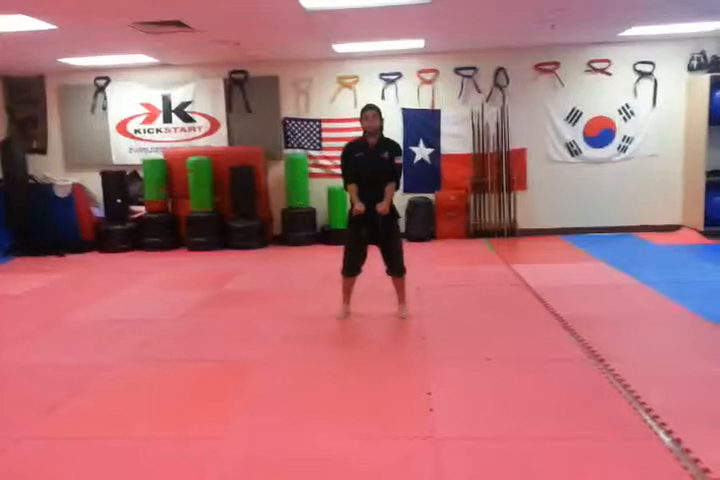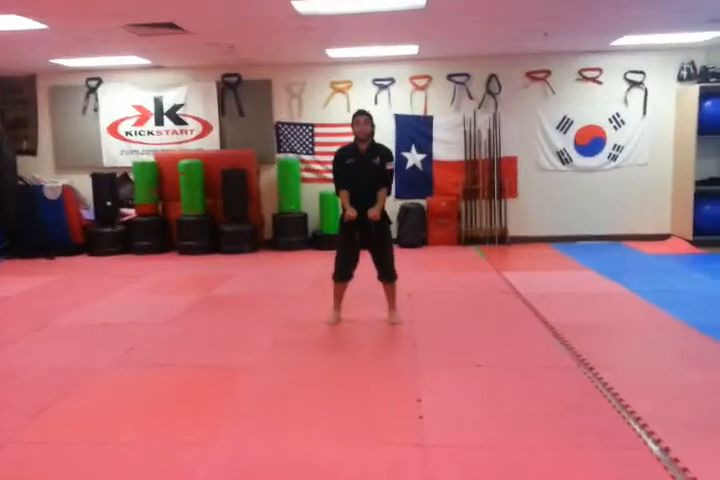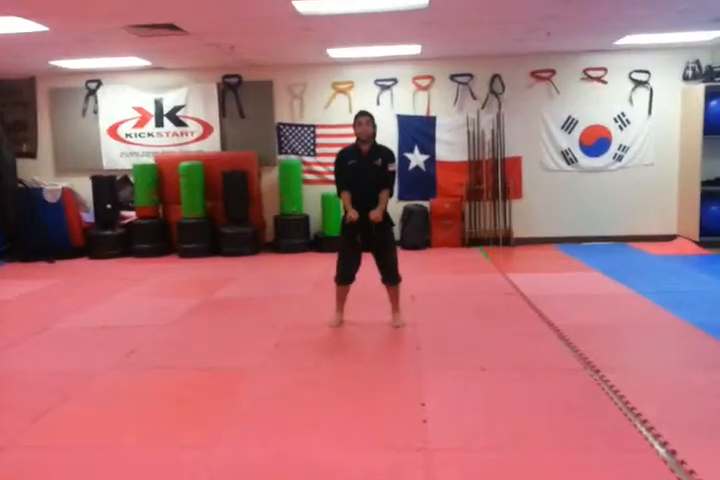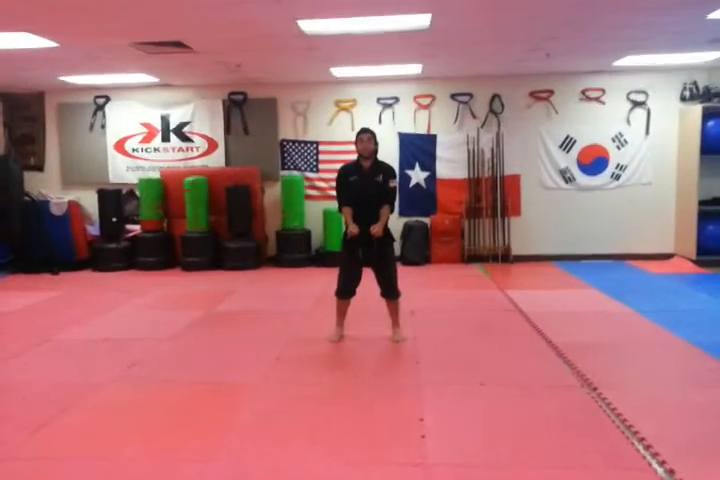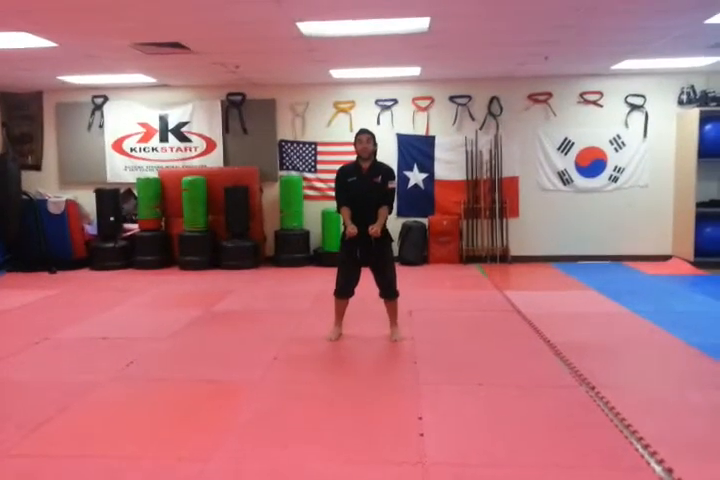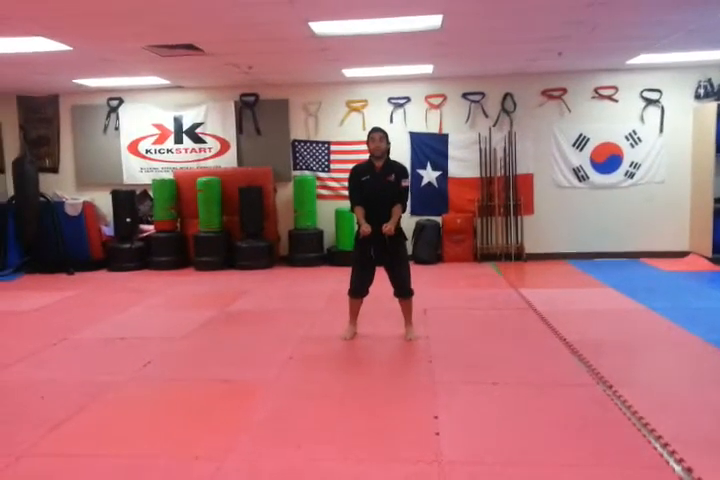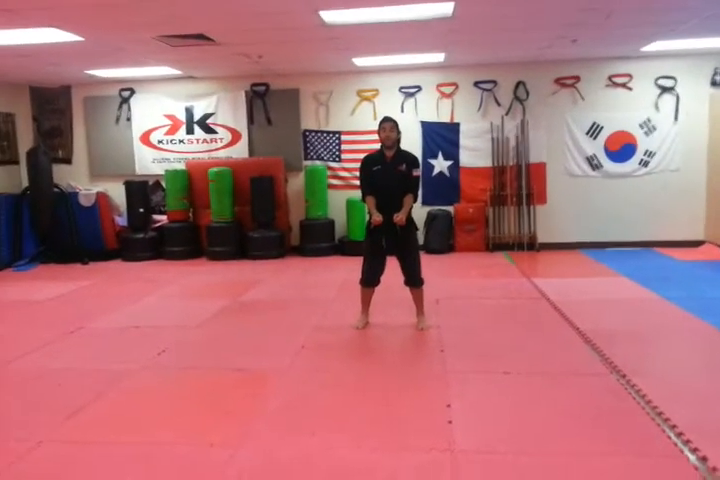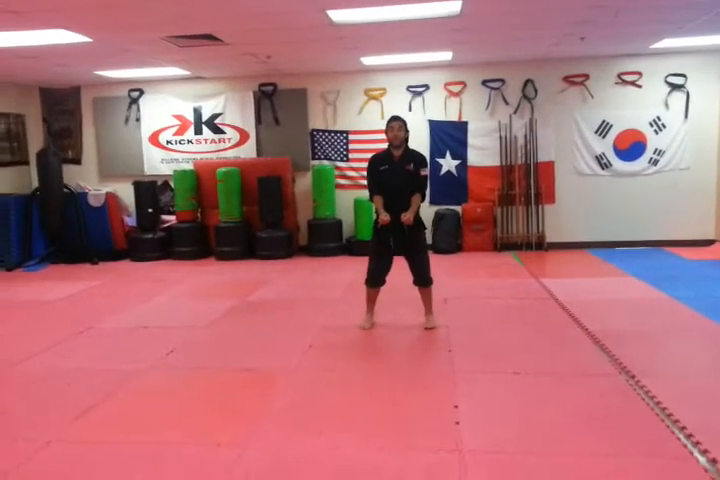
dt=0.3s
person 1, frame 1
left shoulder: (392, 147)
right shoulder: (351, 149)
left elbow: (393, 180)
right elbow: (349, 180)
left wrist: (386, 202)
right wrist: (356, 202)
left hip: (385, 210)
right hip: (360, 210)
left knee: (395, 260)
right knee: (351, 261)
left ankle: (402, 304)
right ankle: (345, 305)
person 1, frame 2
left shoulder: (383, 153)
right shoulder: (342, 154)
left elbow: (385, 185)
right elbow: (341, 186)
left wrist: (378, 207)
right wrist: (347, 208)
left hip: (376, 215)
right hip: (351, 215)
left knee: (386, 266)
right knee: (342, 267)
left ankle: (392, 309)
right ankle: (336, 310)
person 1, frame 3
left shoulder: (385, 154)
right shoulder: (344, 156)
left elbow: (387, 187)
right elbow: (342, 187)
left wrist: (380, 209)
right wrist: (349, 209)
left hip: (379, 217)
right hip: (353, 217)
left knee: (390, 268)
right knee: (344, 269)
left ankle: (396, 312)
right ankle: (339, 313)
person 1, frame 4
left shoulder: (387, 171)
right shoulder: (346, 172)
left elbow: (388, 202)
right elbow: (344, 203)
left wrist: (381, 224)
right wrist: (350, 223)
left hip: (379, 233)
right hip: (354, 233)
left knee: (389, 283)
right knee: (345, 283)
left ankle: (396, 326)
right ankle: (339, 326)
person 1, frame 5
left shoulder: (386, 172)
right shoulder: (345, 172)
left elbow: (387, 203)
right elbow: (342, 203)
left wrist: (379, 224)
right wrist: (349, 224)
left hip: (378, 233)
right hip: (353, 233)
left knee: (388, 283)
right knee: (344, 283)
left ankle: (394, 326)
right ankle: (338, 326)
person 1, frame 6
left shoulder: (399, 170)
right shoulder: (358, 171)
left elbow: (400, 202)
right elbow: (356, 202)
left wrist: (392, 222)
right wrist: (363, 223)
left hip: (392, 232)
right hip: (366, 232)
left knee: (402, 282)
right knee: (358, 282)
left ankle: (409, 325)
right ankle: (352, 325)
person 1, frame 7
left shoulder: (410, 160)
right shoulder: (369, 161)
left elbow: (412, 192)
right elbow: (367, 192)
left wrist: (404, 212)
right wrist: (374, 212)
left hip: (403, 222)
right hip: (377, 222)
left knee: (413, 271)
right knee: (370, 271)
left ankle: (420, 315)
right ankle: (364, 314)
person 1, frame 8
left shoulder: (418, 159)
right shoulder: (376, 161)
left elbow: (420, 191)
right elbow: (374, 191)
left wrist: (411, 212)
right wrist: (381, 212)
left hip: (411, 221)
right hip: (385, 221)
left knee: (422, 271)
right knee: (375, 271)
left ankle: (429, 314)
right ankle: (369, 314)
